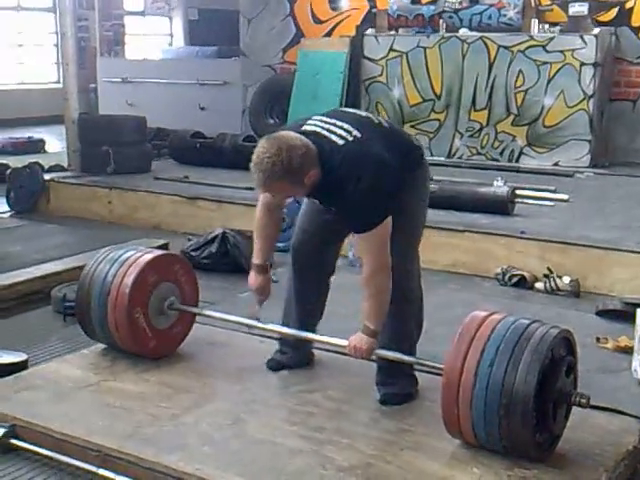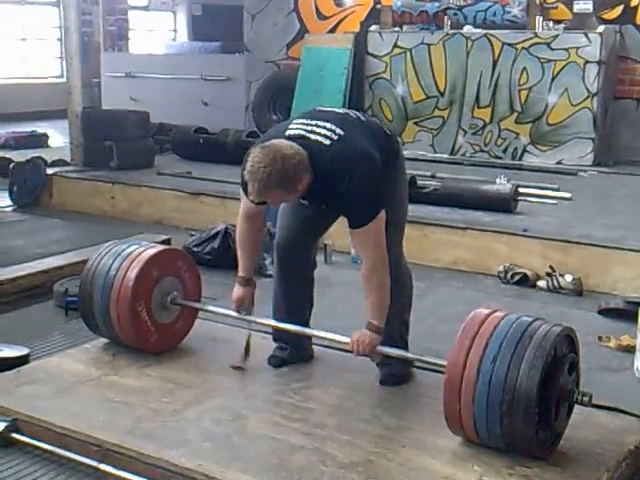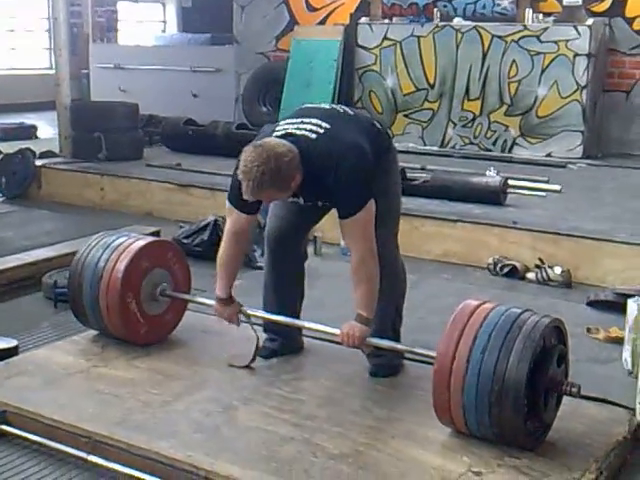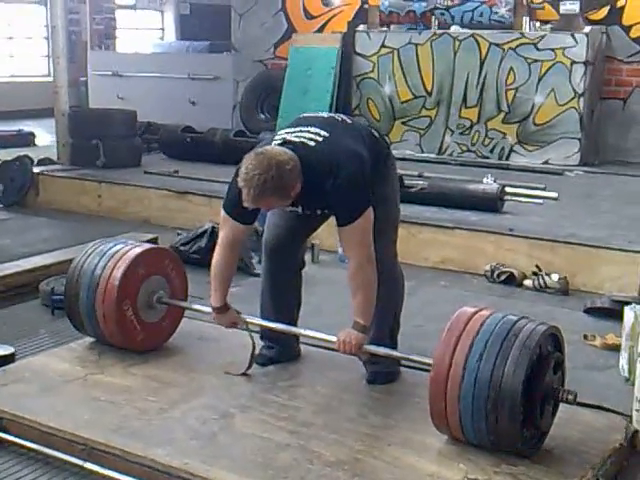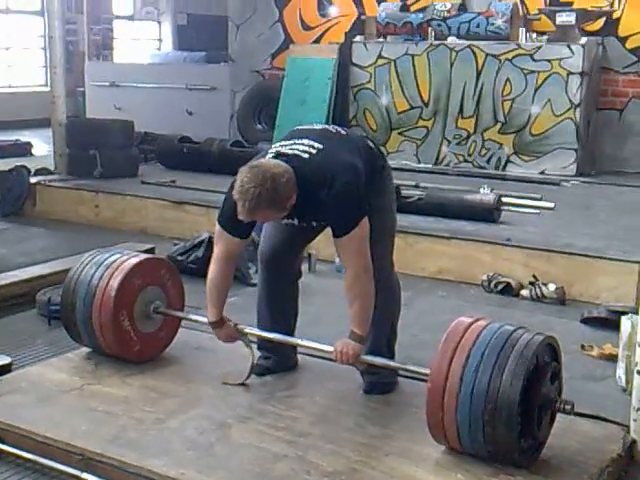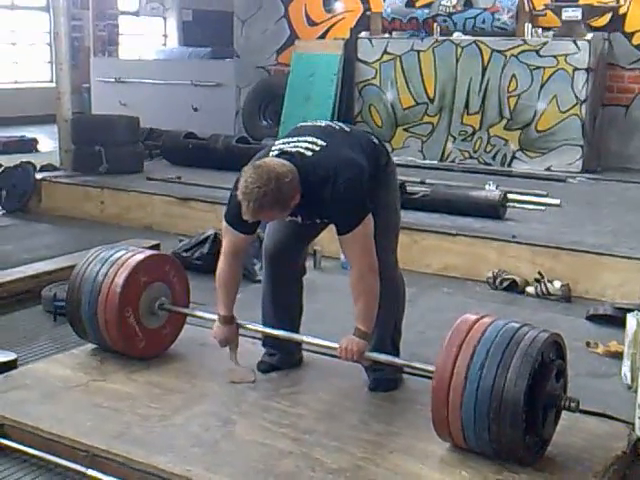
dt=0.3s
person 1, frame 1
left shoulder: (361, 181)
right shoulder: (278, 159)
left elbow: (376, 265)
right elbow: (268, 206)
left wrist: (370, 332)
right wrist: (260, 266)
left hip: (401, 176)
right hip: (334, 173)
left knee: (400, 268)
right knee: (305, 252)
left ankle: (397, 373)
right ankle: (296, 347)
person 1, frame 2
left shoulder: (353, 179)
right shoulder: (262, 165)
left elbow: (372, 260)
right elbow: (250, 217)
left wrist: (374, 328)
right wrist: (244, 280)
left hip: (382, 166)
right hip: (315, 166)
left knee: (388, 258)
right knee: (288, 246)
left ankle: (393, 354)
right ankle: (292, 342)
person 1, frame 3
left shoulder: (344, 172)
right shoulder: (252, 169)
left elbow: (362, 252)
right elbow: (235, 233)
left wrist: (362, 319)
right wrist: (223, 297)
left hip: (374, 158)
right hip: (306, 158)
left knee: (382, 250)
right knee: (279, 238)
left ankle: (384, 345)
right ankle: (282, 334)
person 1, frame 4
left shoulder: (343, 180)
right shoulder: (251, 178)
left elbow: (360, 259)
right elbow: (228, 242)
left wrist: (360, 327)
right wrist: (219, 304)
left hip: (373, 167)
right hip: (306, 166)
left knee: (380, 258)
right knee: (276, 246)
left ankle: (381, 352)
right ankle: (279, 342)
person 1, frame 5
left shoulder: (338, 192)
right shoulder: (246, 191)
left elbow: (358, 269)
right elbow: (223, 257)
left wrist: (356, 336)
right wrist: (217, 320)
left hip: (369, 178)
left knee: (377, 268)
right knee: (272, 257)
right ankle: (277, 351)
person 1, frame 6
left shoulder: (341, 189)
right shoulder: (250, 188)
left elbow: (363, 266)
right elbow: (231, 253)
left wrist: (361, 334)
right wrist: (225, 319)
left hip: (372, 173)
left knee: (381, 264)
right knee: (276, 253)
right ankle: (281, 348)
